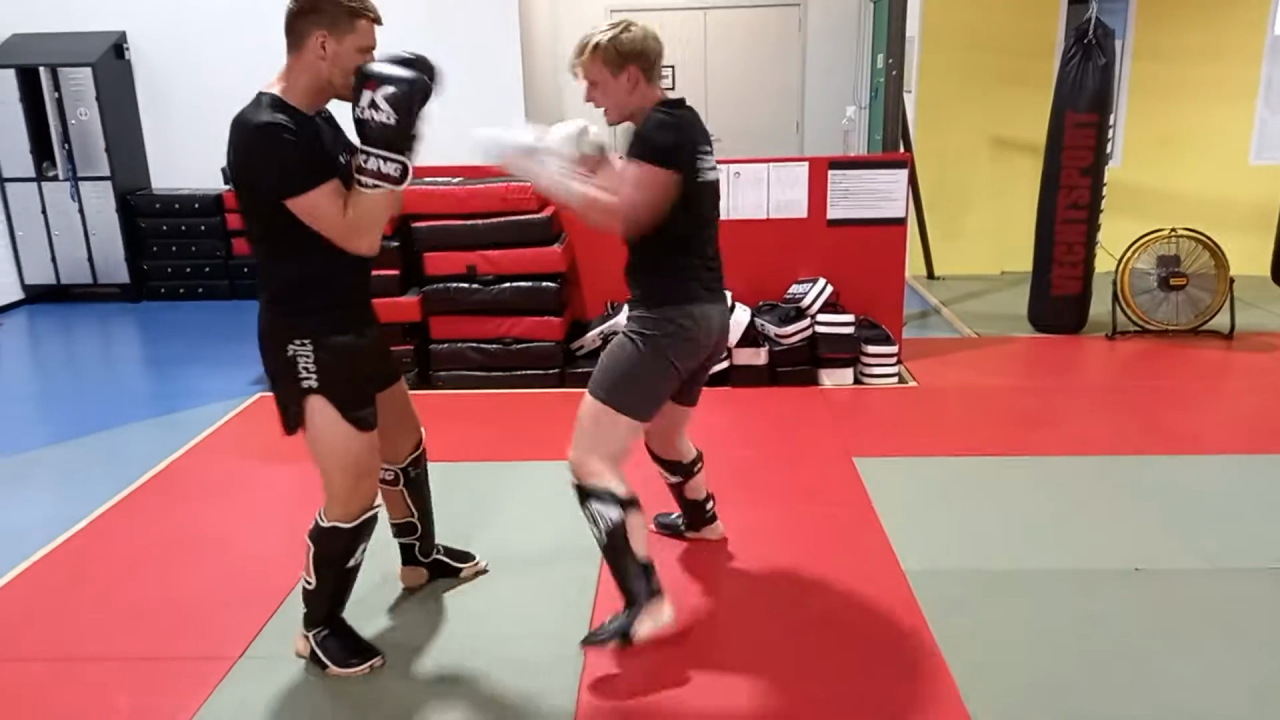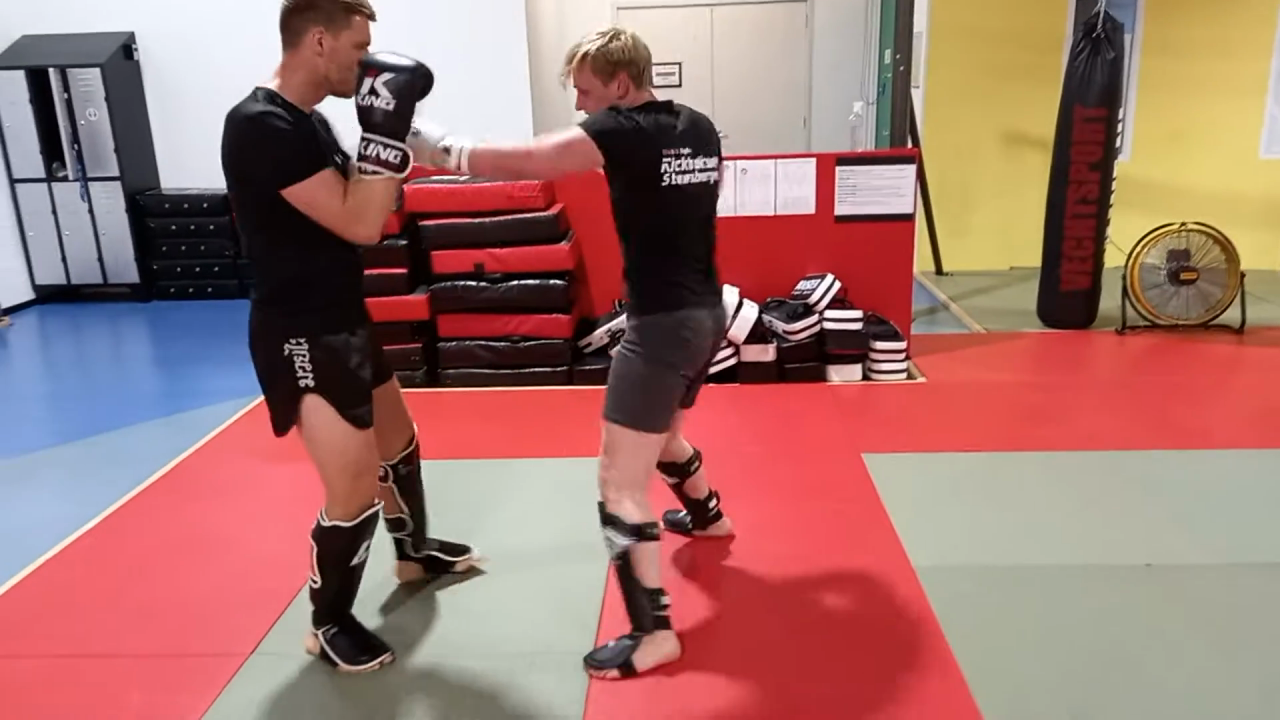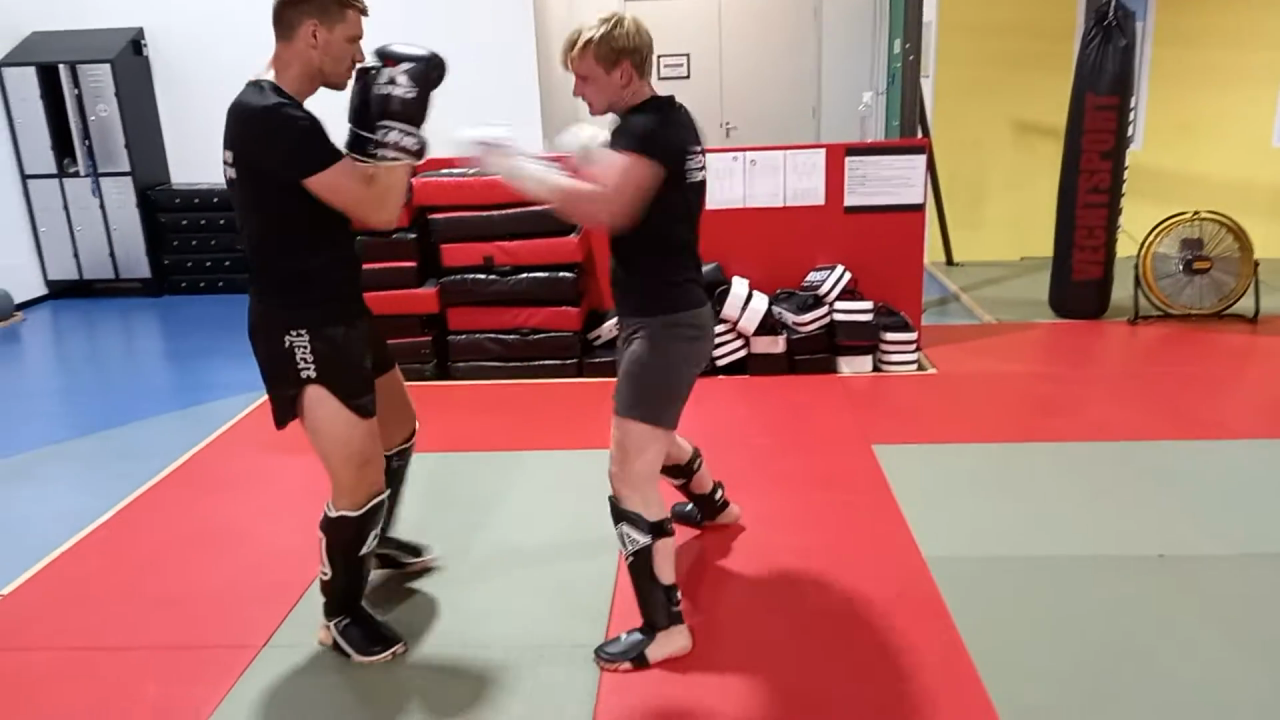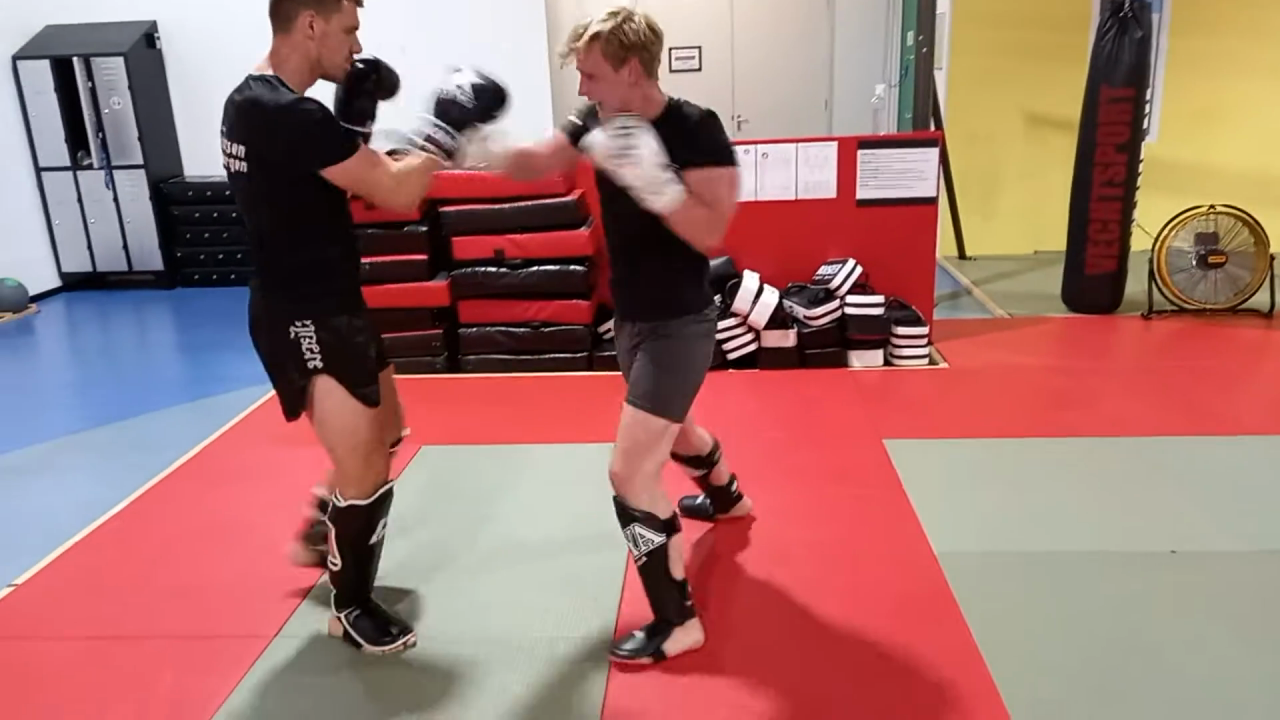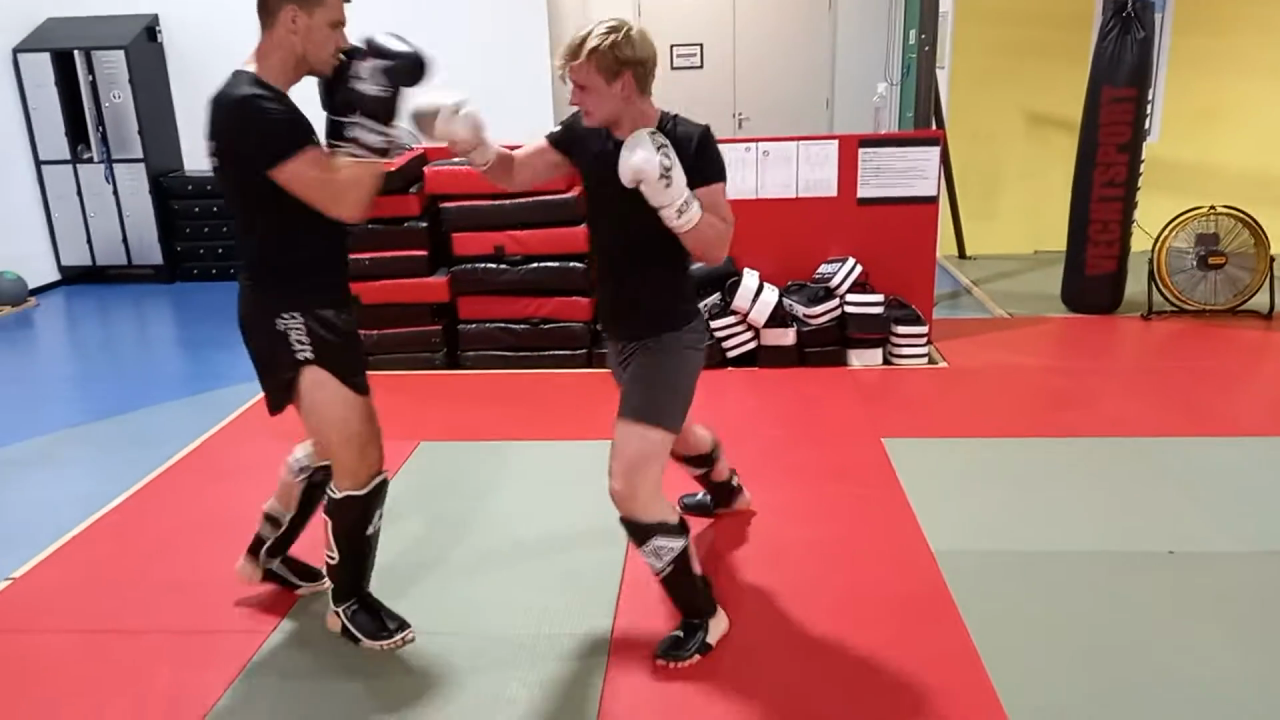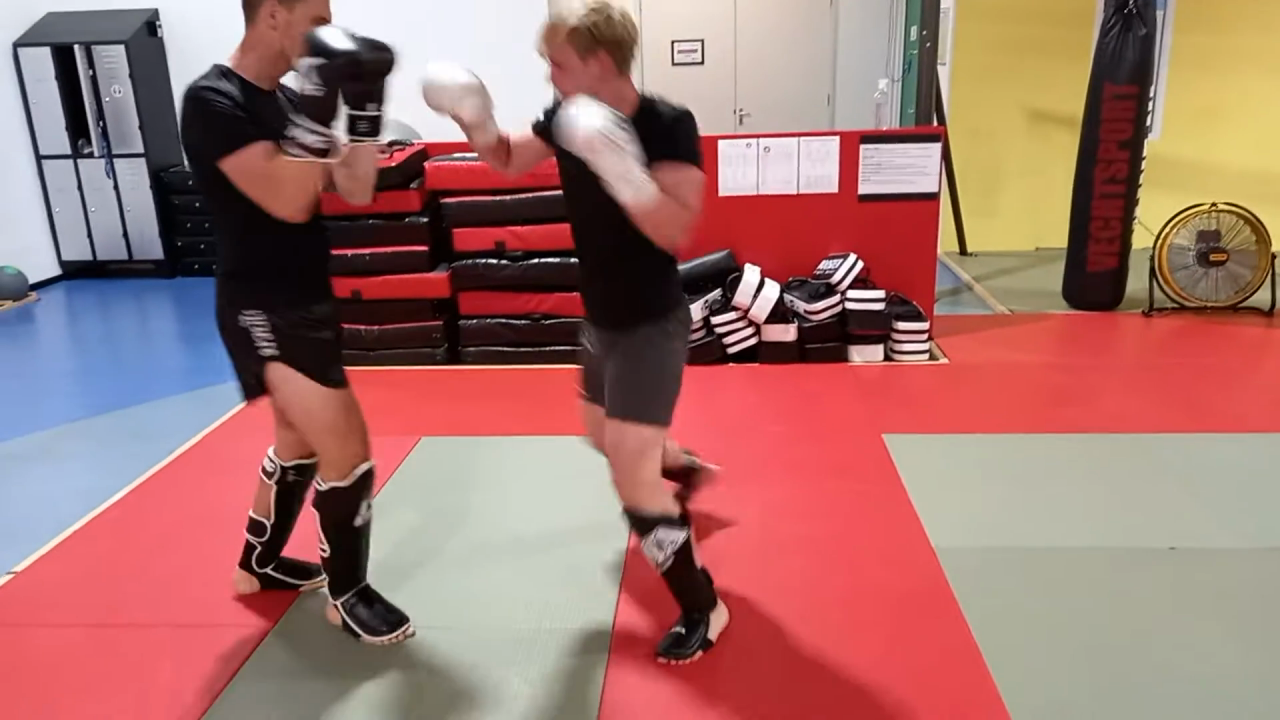
dt=0.1s
person 1, frame 1
left shoulder: (310, 119)
right shoulder: (268, 132)
left elbow: (356, 199)
right elbow: (360, 236)
left wrist: (391, 117)
right wrist: (388, 137)
left hip: (348, 322)
right hip: (310, 338)
left knee: (403, 444)
right knee: (352, 498)
left ankle: (421, 555)
right ankle: (319, 625)
person 1, frame 2
left shoulder: (303, 121)
right shoulder: (262, 127)
left elbow: (353, 202)
right elbow: (360, 224)
left wrist: (380, 130)
right wrist: (387, 129)
left hip: (339, 321)
right hip: (301, 338)
left knee: (398, 440)
right knee: (353, 493)
left ankle: (416, 550)
right ankle: (331, 624)
person 1, frame 3
left shoulder: (289, 112)
right shoulder: (267, 119)
left elbow: (354, 194)
right elbow: (380, 212)
left wrist: (374, 121)
right wrist: (401, 118)
left hip: (337, 311)
right hip: (300, 329)
left knee: (397, 428)
right knee: (360, 482)
left ankle: (374, 545)
right ankle: (342, 614)
person 1, frame 4
left shoulder: (260, 100)
right shoulder: (278, 113)
left elbow: (352, 186)
right elbow: (396, 194)
left wrist: (359, 109)
right wrist: (449, 119)
left hip: (327, 303)
right hip: (301, 320)
left knee: (382, 431)
right knee: (361, 465)
left ankle: (336, 549)
right ankle: (353, 605)
person 1, frame 5
left shoulder: (268, 102)
right shoulder: (251, 109)
left elbow: (325, 187)
right elbow: (345, 203)
left wrist: (361, 112)
right wrist: (372, 109)
left hip: (311, 298)
right hip: (291, 310)
left knee: (334, 441)
right knee: (362, 461)
left ankle: (265, 555)
right ankle: (350, 600)
person 1, frame 6
left shoulder: (290, 95)
right shoulder: (213, 102)
left elbow: (355, 187)
right elbow: (288, 203)
left wrist: (366, 107)
right wrist: (315, 103)
left hip: (308, 295)
right hip: (263, 309)
left knee: (299, 443)
right knee: (346, 454)
left ankle: (258, 561)
right ankle: (348, 592)
person 2, frame 1
left shoulder: (662, 131)
right shoulder: (670, 125)
left elbow: (612, 214)
right elbow: (605, 192)
left wrist: (537, 168)
right wrist: (574, 165)
left hip: (670, 319)
right hip: (702, 315)
left knee: (592, 458)
right knee: (664, 432)
left ankle: (644, 601)
right ankle: (701, 516)
person 2, frame 2
left shoulder: (622, 128)
right shoulder: (700, 128)
left elbow: (523, 160)
left wrist: (441, 146)
left hip: (665, 326)
right hip: (699, 318)
left knee: (618, 480)
right knee: (658, 434)
left ankle: (652, 631)
right ankle: (706, 513)
person 2, frame 3
left shoulder: (647, 127)
right shoulder: (660, 121)
left elbow: (598, 208)
right elbow: (611, 191)
left wrist: (512, 162)
right wrist: (592, 157)
left hip: (663, 323)
right hip: (679, 314)
left knee: (630, 474)
right knee: (656, 434)
left ankle: (665, 626)
right ankle: (711, 503)
person 2, frame 4
left shoulder: (698, 127)
right shoulder: (600, 120)
left elbow: (711, 236)
right elbow: (528, 168)
left wrist: (650, 179)
left hip: (678, 324)
right hip: (635, 319)
left knee: (630, 474)
right knee: (671, 429)
left ankle: (676, 619)
right ankle: (722, 494)
person 2, frame 5
left shoulder: (693, 142)
right shoulder: (585, 133)
left elbow: (714, 250)
right elbow: (511, 171)
left wrist: (671, 193)
right wrist: (470, 138)
left hip: (670, 336)
right hip: (622, 330)
left knee: (632, 488)
right knee: (670, 430)
left ankle: (703, 615)
right ankle: (726, 489)
person 2, frame 6
left shoulder: (671, 128)
right shoulder: (569, 113)
left elbow: (674, 234)
right elbow: (507, 158)
left wrist: (621, 163)
right wrist: (476, 116)
left hip: (651, 327)
right hip: (603, 320)
left knee: (637, 487)
right knee: (607, 433)
left ankle: (703, 606)
right ankle: (689, 471)
